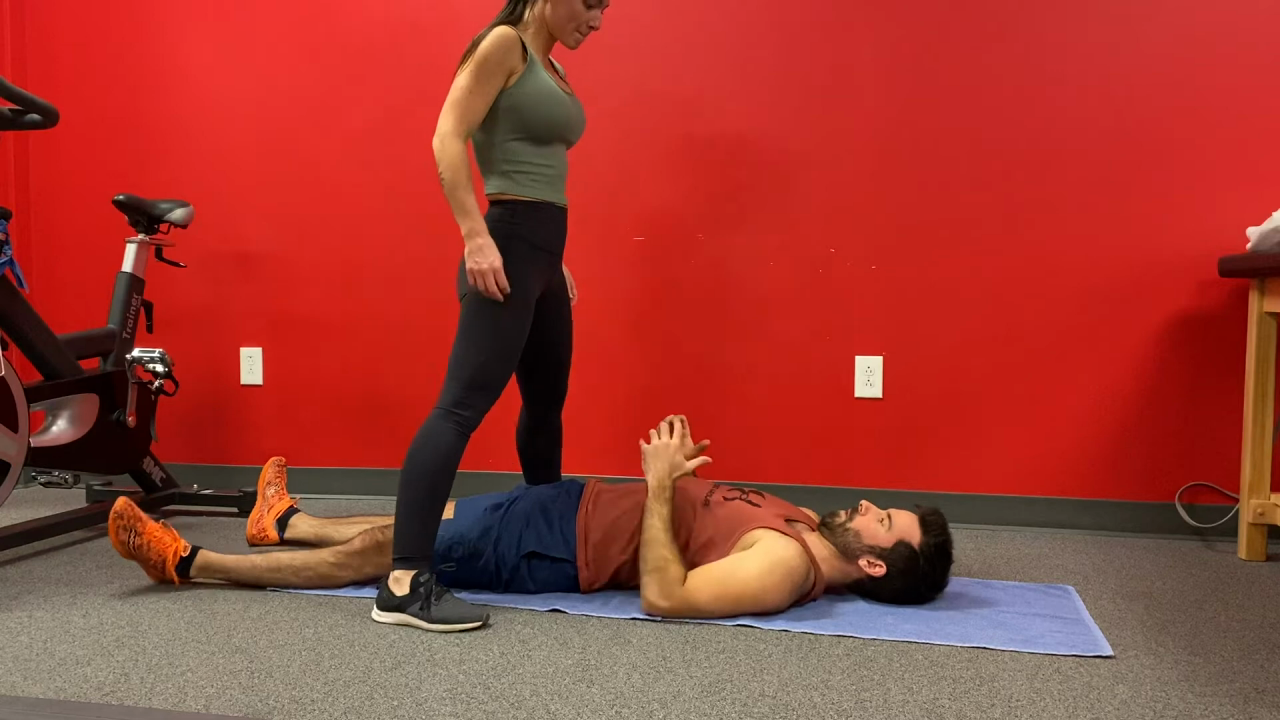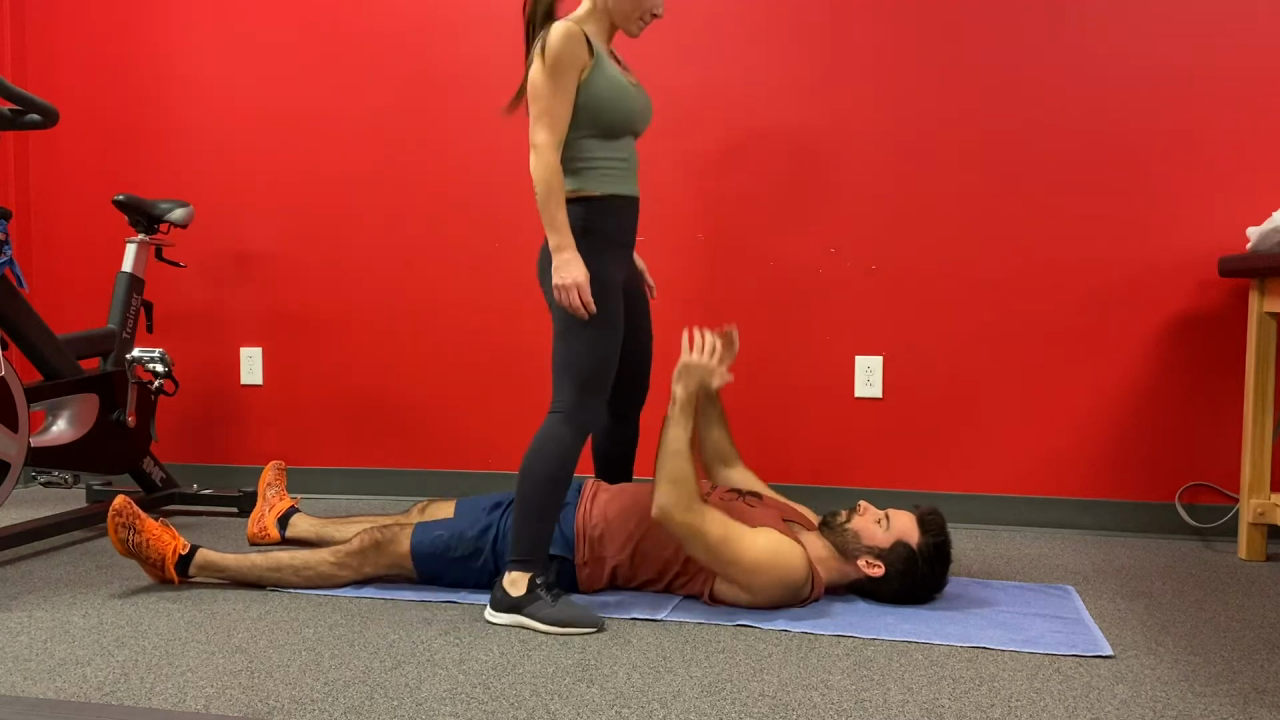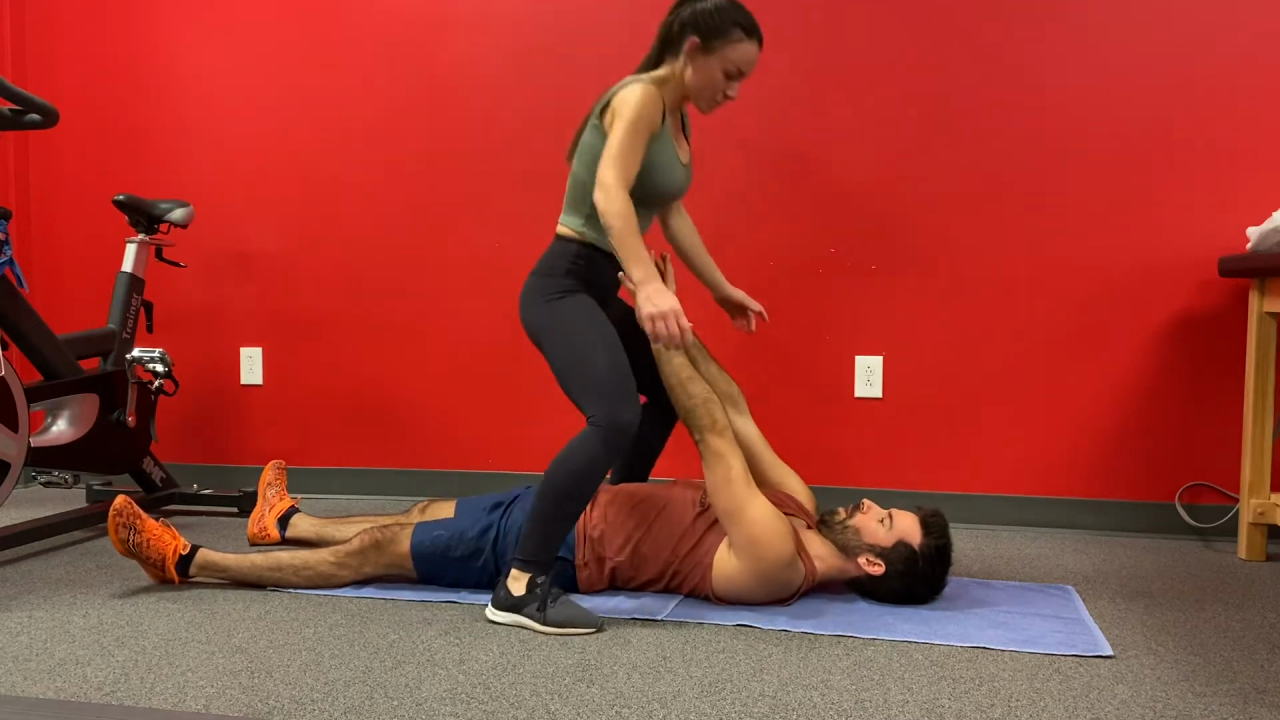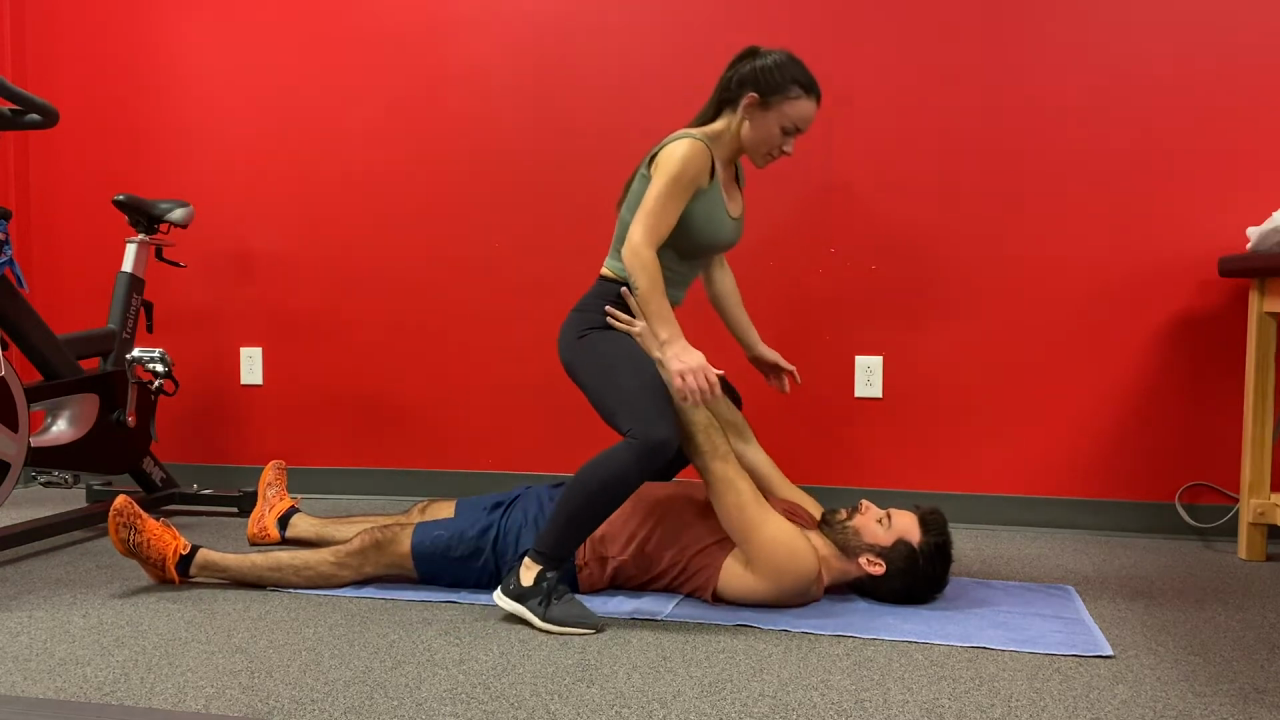
dt=0.7s
person 1, frame 1
left shoulder: (784, 569)
right shoulder: (802, 527)
left elbow: (663, 594)
left wrist: (659, 485)
right wrist: (675, 477)
left hip: (560, 550)
right hip: (576, 504)
left knee: (380, 552)
left ankle: (190, 561)
right ankle: (283, 524)
person 1, frame 2
left shoulder: (784, 569)
right shoulder: (802, 526)
left elbow: (673, 509)
right elbow: (725, 476)
left wrist: (688, 395)
right wrist: (708, 401)
left hip: (561, 547)
right hip: (577, 502)
left knee: (377, 552)
right knee: (417, 518)
left ankle: (189, 560)
right ankle: (284, 523)
person 1, frame 3
left shoulder: (774, 560)
right shoulder: (799, 514)
left elbow: (712, 436)
right elbow: (735, 418)
left hip: (563, 546)
right hip: (576, 505)
left knee: (377, 555)
right knee: (422, 514)
left ankle: (190, 560)
right ankle: (283, 521)
person 1, frame 4
left shoulder: (795, 570)
right shoulder: (807, 520)
left elbow: (719, 464)
right elbow: (737, 443)
left wrist: (664, 361)
right wrist: (672, 345)
left hip: (561, 549)
left knee: (380, 552)
right knee: (422, 517)
left ankle: (189, 562)
right ankle: (285, 522)
person 2, frame 1
left shoulder: (550, 69)
right elbow: (448, 139)
right wrist: (475, 237)
left hip: (541, 256)
right hip: (507, 250)
left knee: (545, 402)
right knee: (461, 408)
right ankle: (405, 583)
person 2, frame 2
left shoulder: (605, 54)
right elbow: (544, 153)
right wrist: (563, 254)
left hip: (614, 250)
right hip: (586, 250)
left knee: (627, 399)
right knee: (577, 409)
right ankle: (517, 586)
person 2, frame 3
left shoulder: (676, 116)
right shoulder: (640, 97)
left elbow: (672, 214)
right elbow: (609, 195)
left wrist: (720, 288)
right wrist: (648, 286)
left hip: (601, 288)
right hip: (564, 285)
left knee: (674, 389)
right knee: (614, 420)
right ankle: (519, 587)
person 2, frame 4
left shoulder: (730, 168)
right shoulder: (690, 152)
left elbow: (714, 266)
right elbow: (638, 248)
left wrist: (753, 347)
right wrist: (674, 345)
left hip: (640, 326)
right hip: (604, 322)
right knee: (656, 437)
right ankle: (531, 578)
